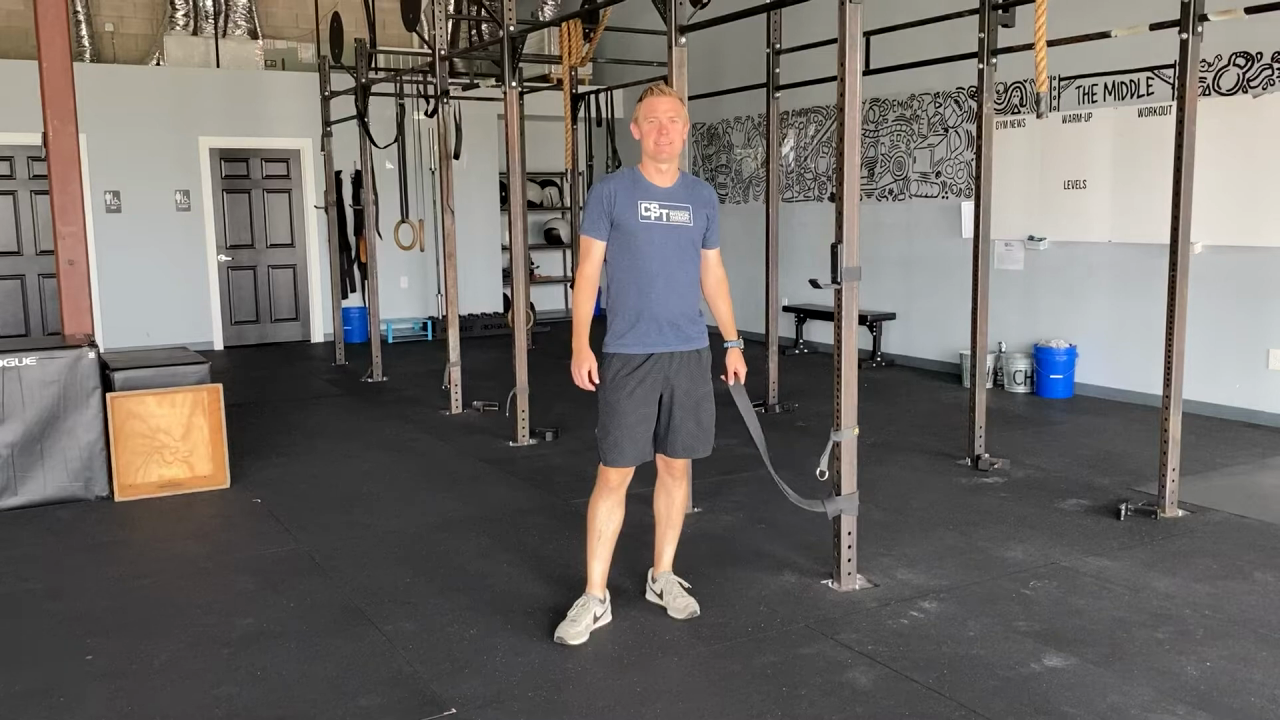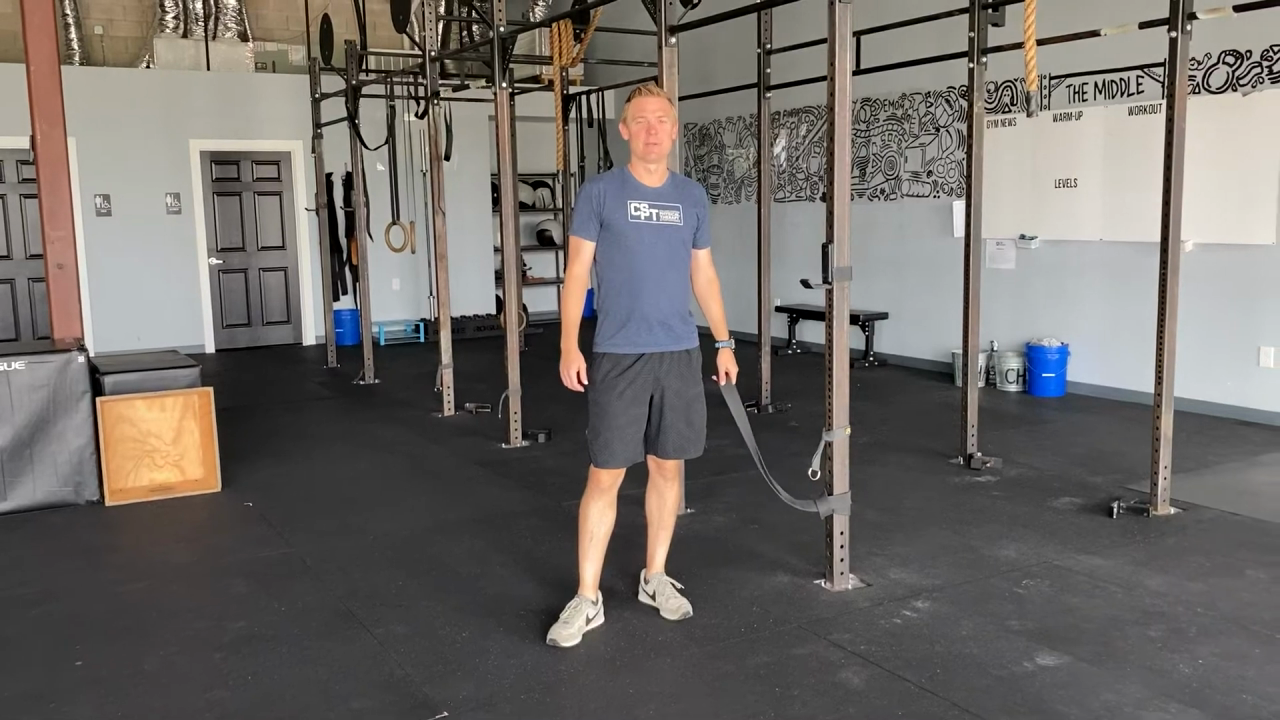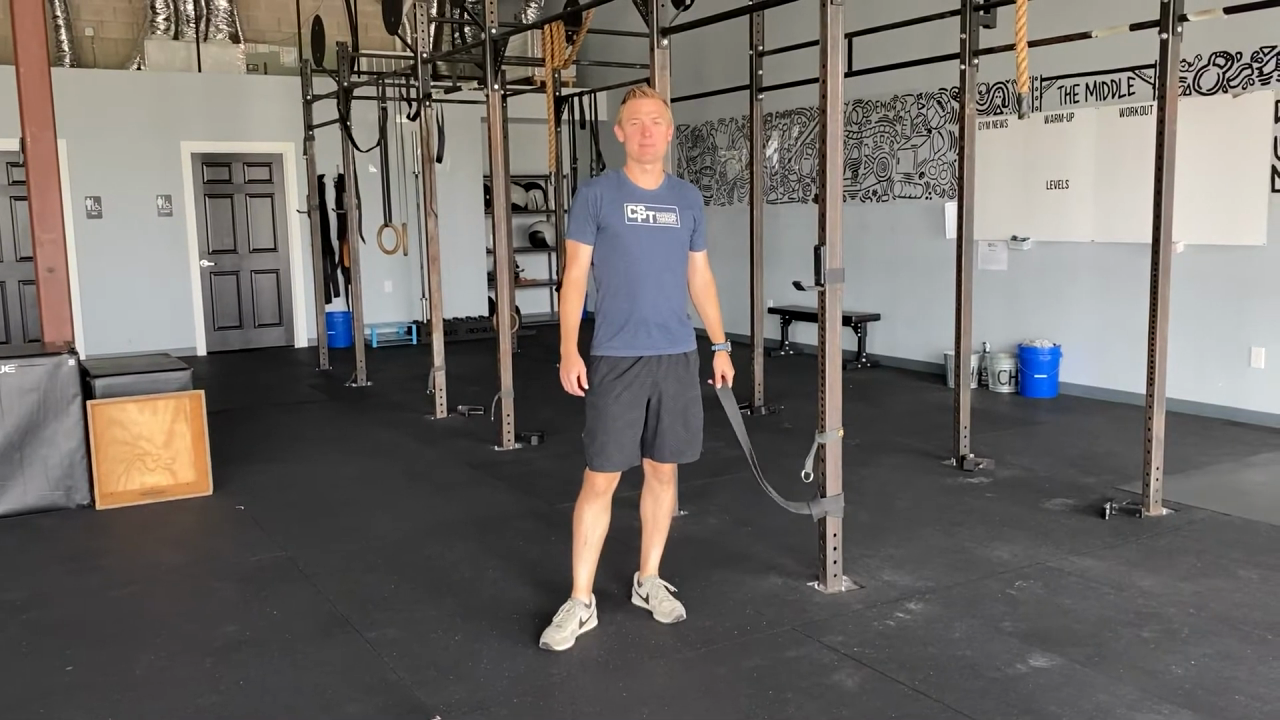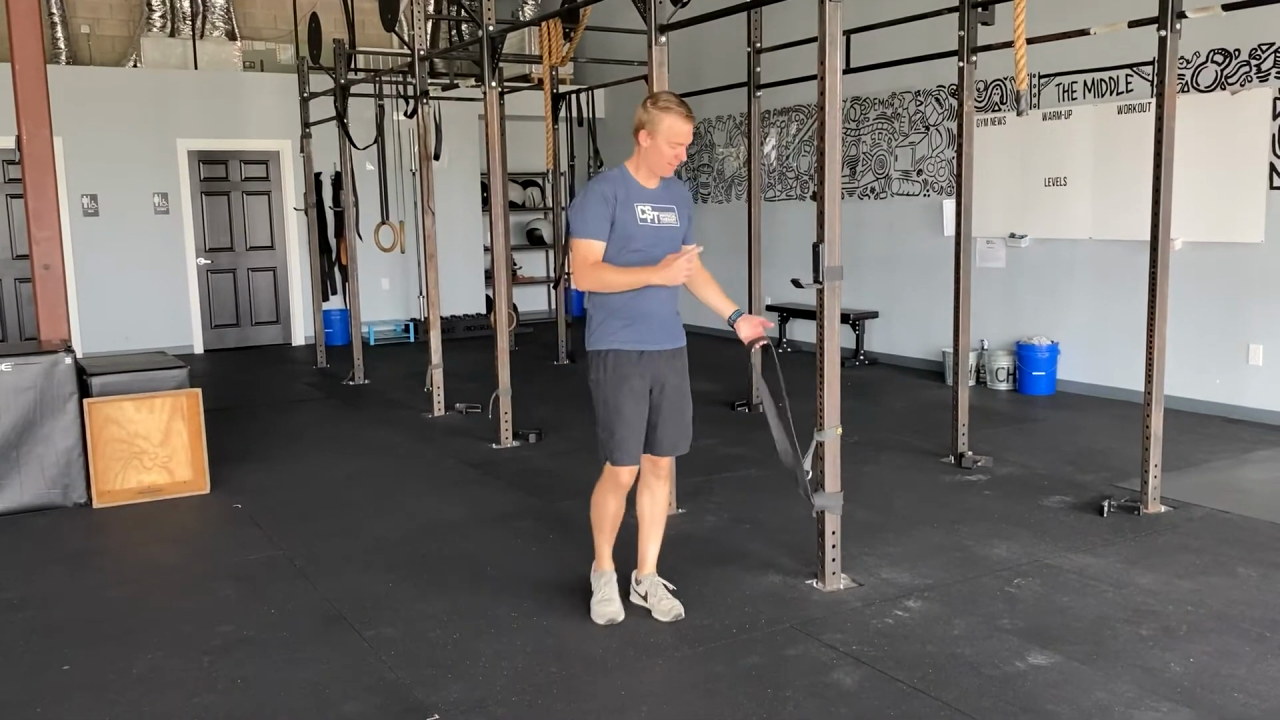
dt=1s
person 1, frame 1
left shoulder: (703, 196)
right shoulder: (610, 192)
right elbow: (588, 272)
left wrist: (732, 342)
right wrist: (580, 346)
left hip: (690, 353)
right hip: (628, 355)
left knee: (675, 466)
right knee: (614, 474)
left ankle: (663, 576)
right ankle: (595, 596)
person 1, frame 2
left shoulder: (692, 196)
right shoulder: (599, 192)
right elbow: (577, 272)
left wrist: (724, 343)
right wrist: (569, 347)
left hip: (680, 353)
right hip: (618, 356)
left knee: (667, 467)
right knee: (605, 475)
left ankle: (655, 577)
right ankle: (587, 598)
person 1, frame 3
left shoulder: (688, 197)
right shoulder: (596, 195)
left elbow: (699, 276)
right elbow: (575, 276)
left wrist: (720, 344)
right wrist: (569, 350)
left hip: (678, 356)
right hip: (616, 358)
left knee: (663, 470)
right knee: (600, 478)
left ankle: (649, 580)
right ankle: (580, 601)
person 1, frame 4
left shoulder: (679, 196)
right shoulder: (602, 193)
right elbow: (583, 273)
left wrist: (736, 315)
right wrist: (655, 273)
left hip: (670, 350)
right hip: (615, 352)
left knee: (660, 465)
right knee: (621, 470)
left ankle: (647, 576)
right ankle: (603, 571)
